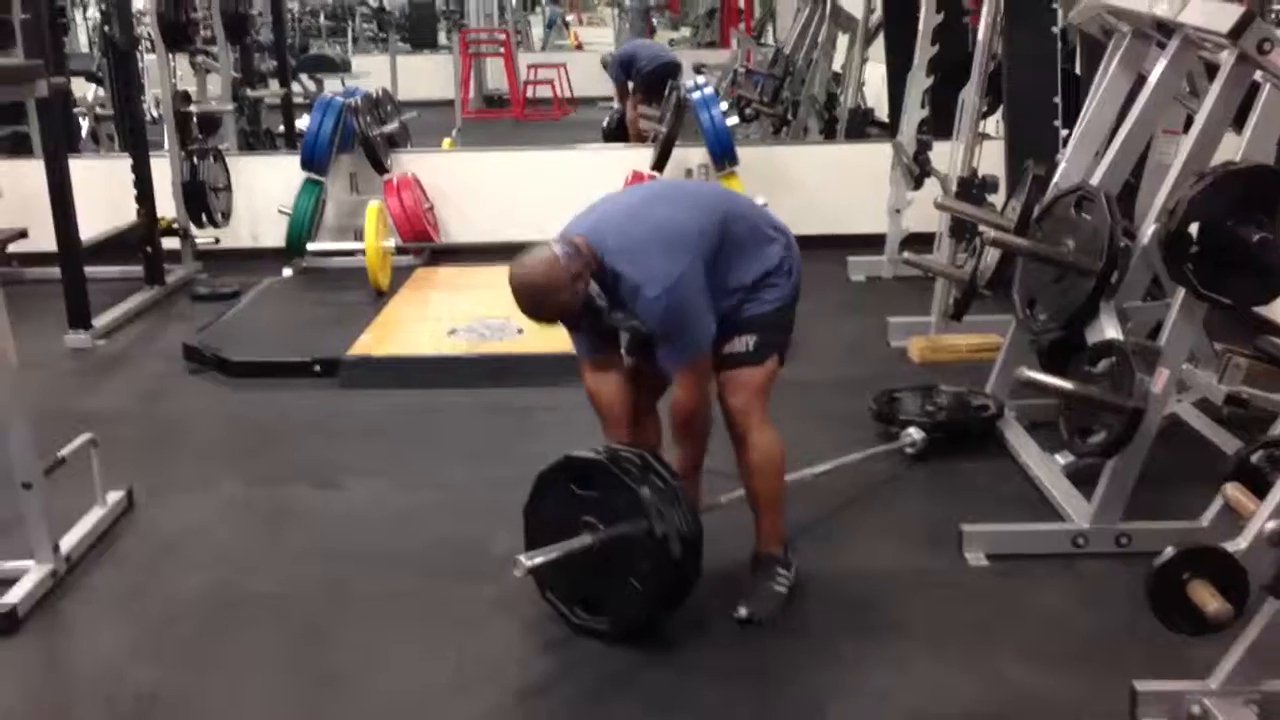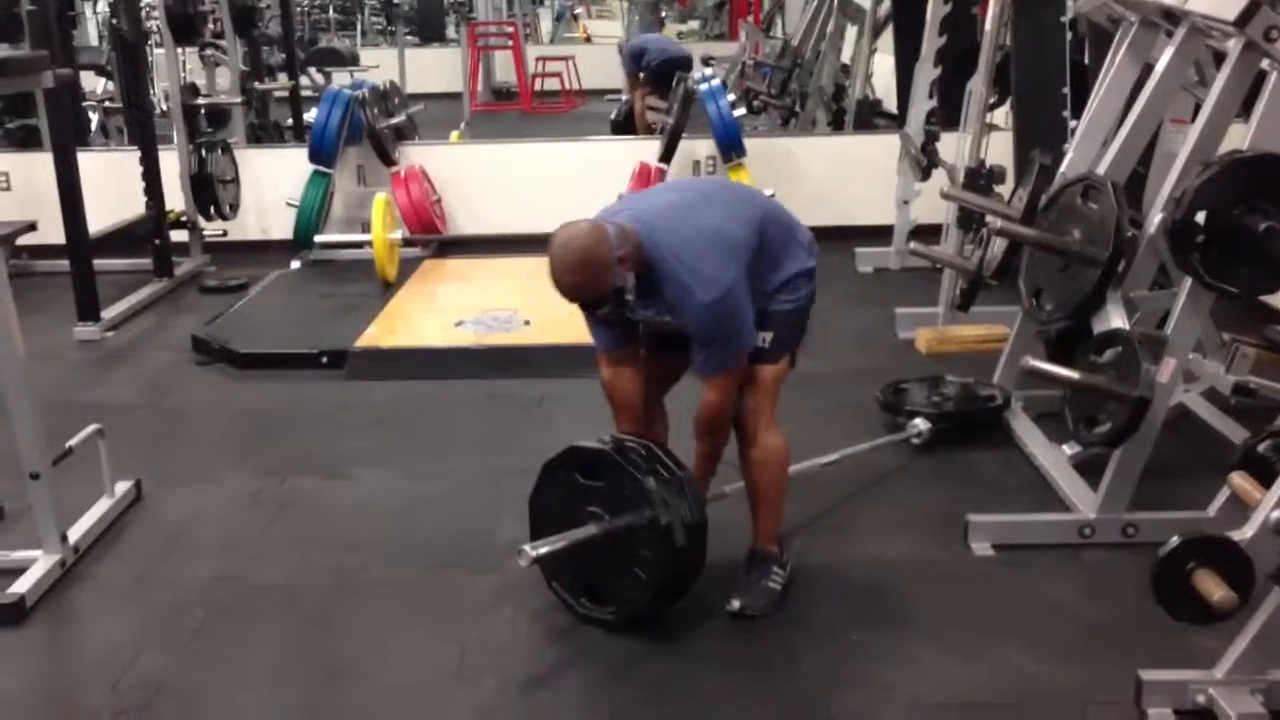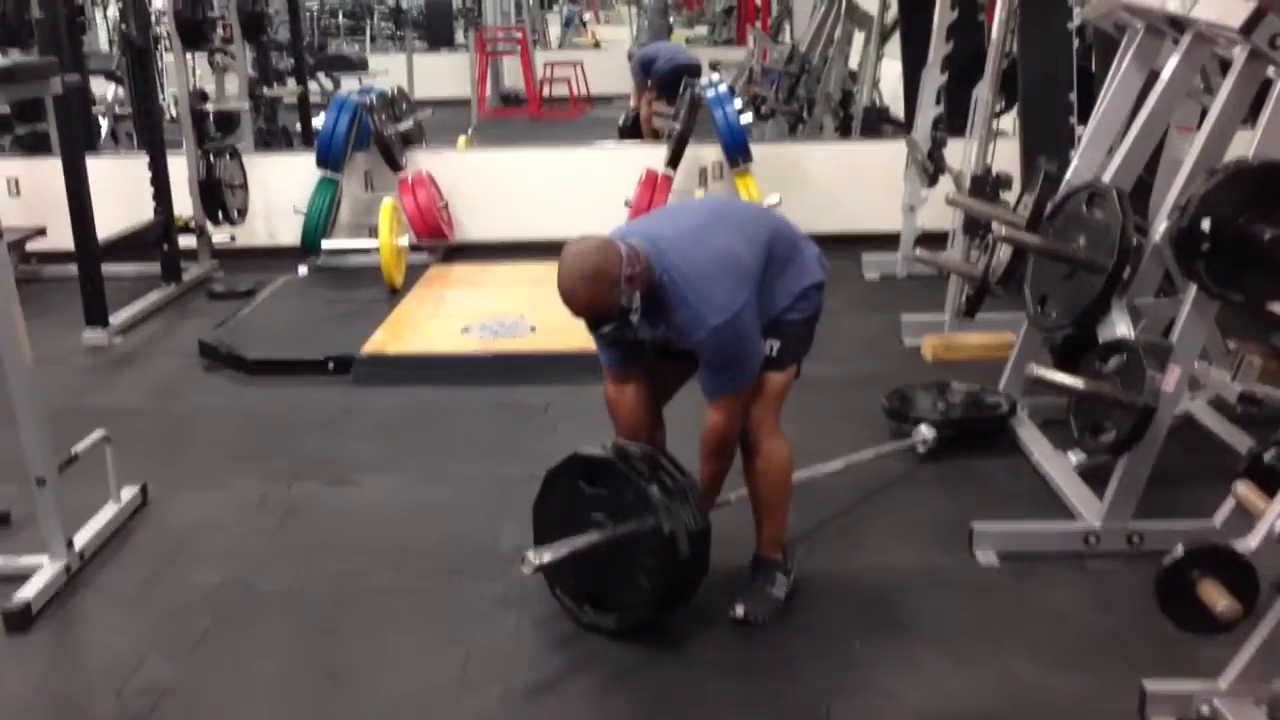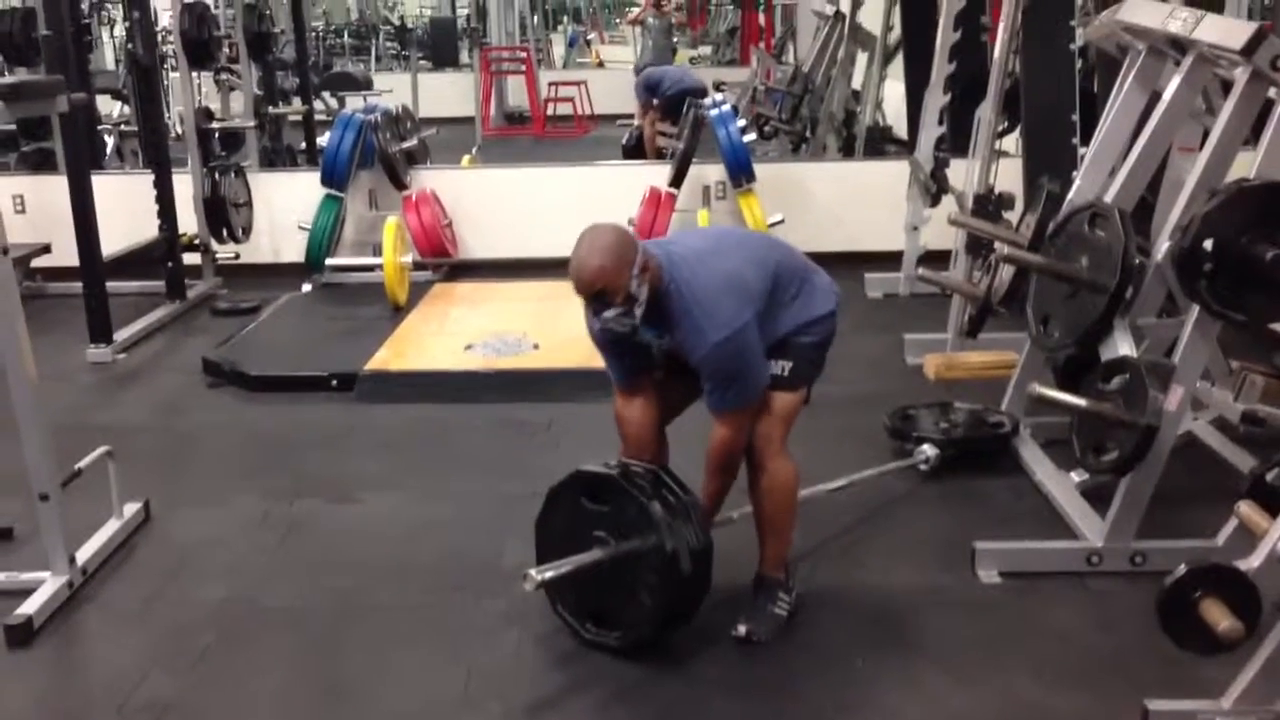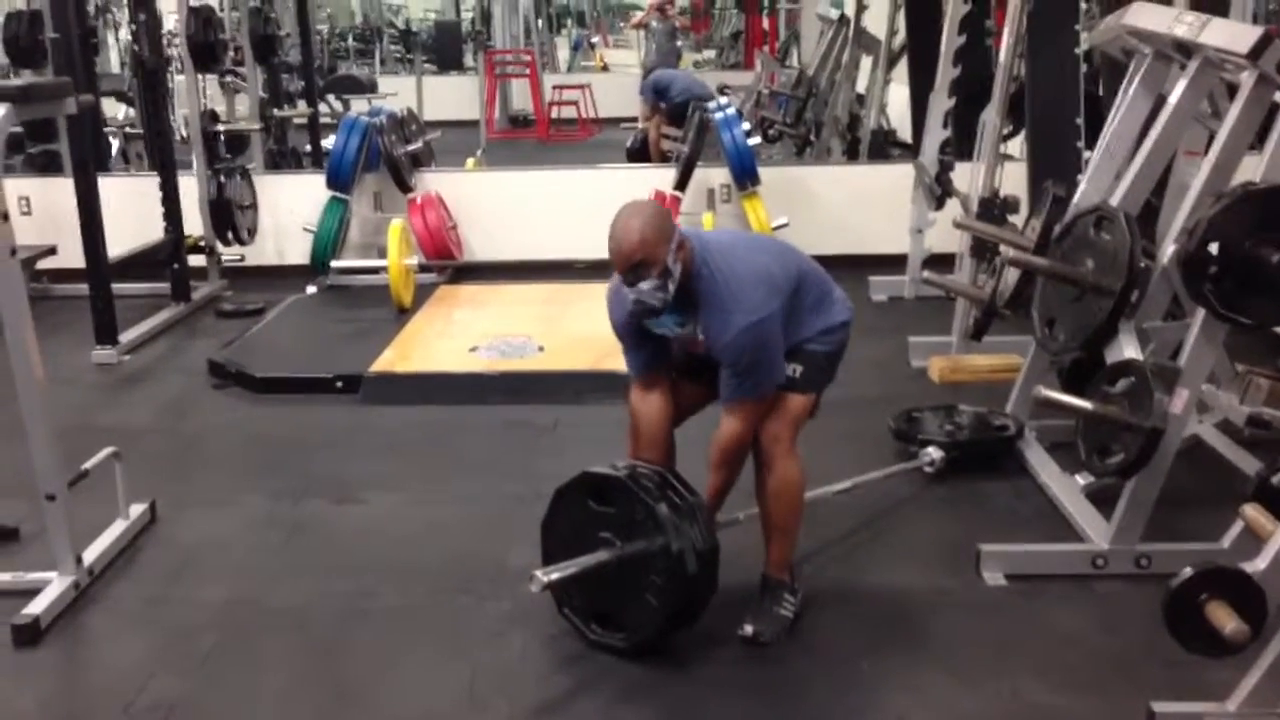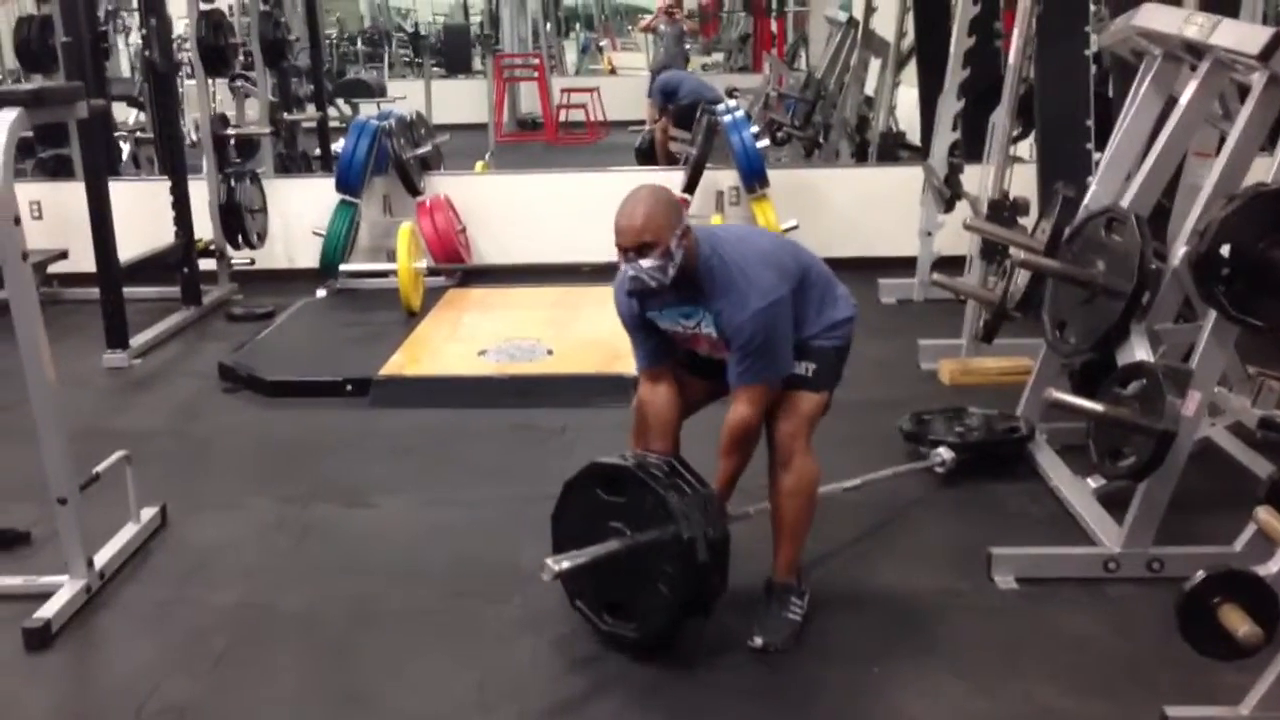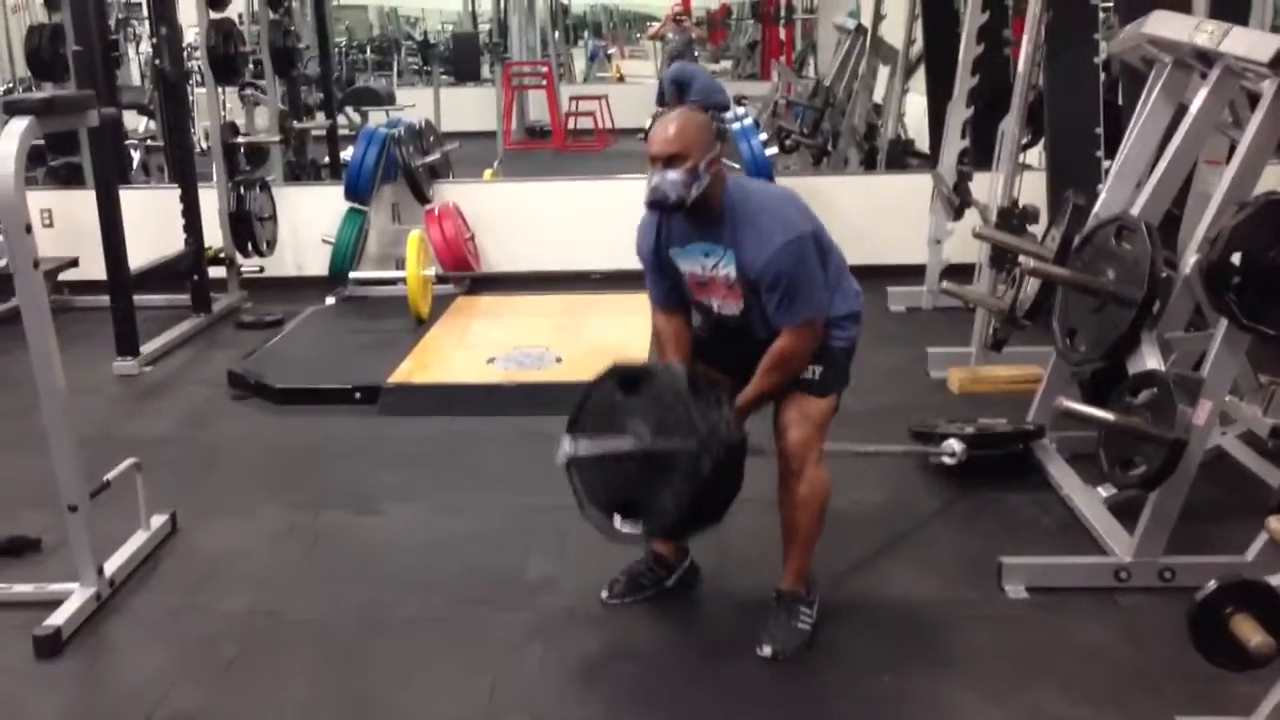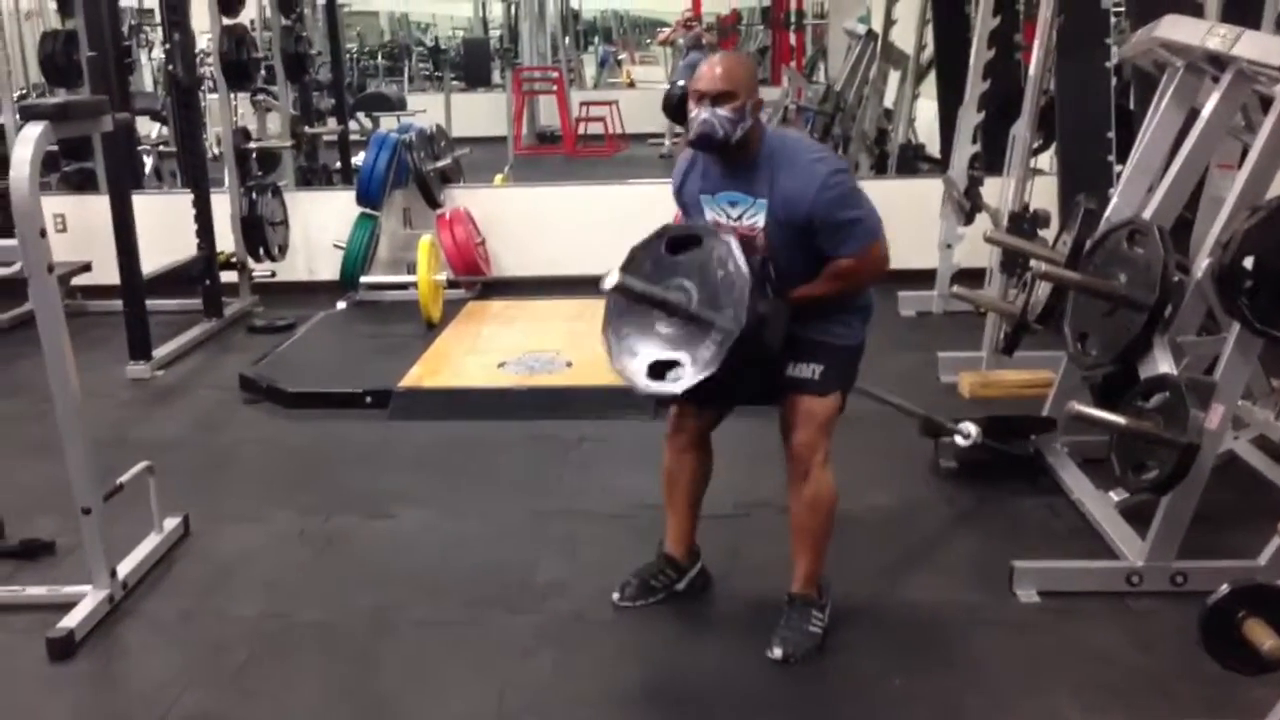
dt=0.4s
person 1, frame 1
left shoulder: (657, 284)
right shoulder: (564, 268)
left elbow: (691, 390)
right elbow: (602, 373)
left wrist: (686, 482)
left hip: (757, 275)
right hip: (692, 270)
left knee: (743, 413)
right knee: (633, 395)
left ankle: (773, 557)
person 1, frame 2
left shoulder: (703, 283)
right shoulder: (598, 261)
left elbow: (720, 394)
right elbow: (619, 368)
left wrist: (697, 485)
left hip: (777, 276)
left knee: (752, 413)
right knee: (642, 391)
left ankle: (769, 555)
person 1, frame 3
left shoulder: (711, 308)
right shoulder: (605, 281)
left elbow: (725, 417)
right elbow: (624, 387)
left wrist: (699, 505)
left hip: (785, 285)
left knee: (755, 422)
right knee: (642, 401)
left ankle: (773, 562)
person 1, frame 4
left shoulder: (716, 320)
right shoulder: (611, 307)
left elbow: (731, 431)
right elbow: (634, 400)
left wrist: (701, 518)
left hip: (799, 315)
left knee: (763, 442)
right knee: (642, 423)
left ankle: (775, 581)
person 1, frame 5
left shoulder: (742, 307)
right shoulder: (626, 298)
left elbow: (740, 423)
right elbow: (650, 392)
left wrist: (704, 512)
left hip: (809, 329)
left knee: (771, 440)
right knee: (647, 420)
left ankle: (781, 582)
person 1, frame 6
left shoulder: (750, 290)
right shoulder: (633, 290)
left elbow: (748, 410)
right elbow: (657, 383)
left wrist: (714, 501)
left hip: (813, 328)
left knee: (787, 437)
right knee: (647, 414)
left ankle: (787, 585)
person 1, frame 7
left shoulder: (776, 230)
right shoulder: (658, 226)
left elbow: (799, 338)
right elbow: (671, 317)
left wrist: (735, 412)
left hip: (819, 328)
right hip: (730, 326)
left knee: (797, 444)
left ankle: (796, 593)
right ankle: (667, 558)
person 1, frame 8
left shoulder: (811, 175)
right shoulder: (690, 169)
left elbow: (871, 261)
left wrist: (783, 301)
left hip: (821, 319)
left knee: (805, 446)
right knee: (683, 421)
left ankle: (808, 596)
right ankle: (679, 560)
